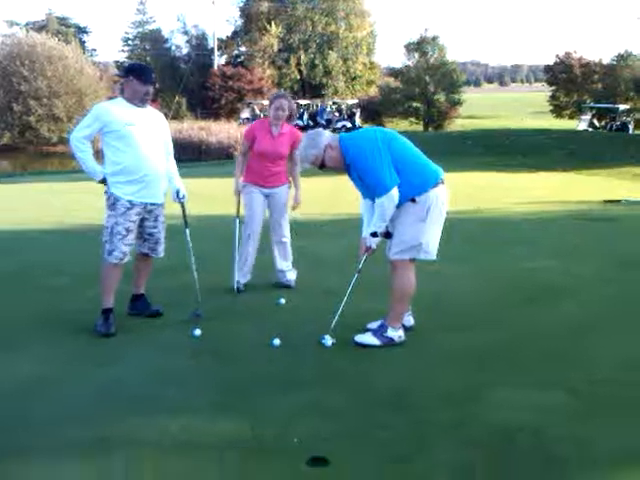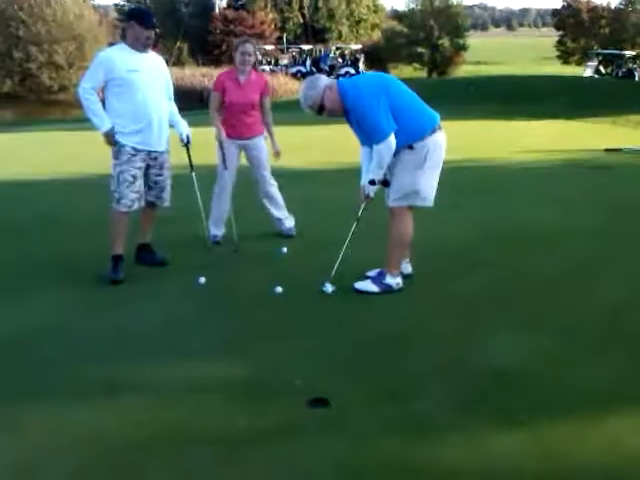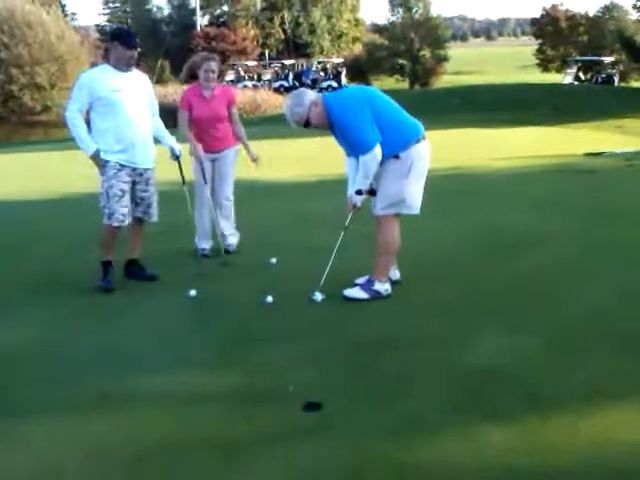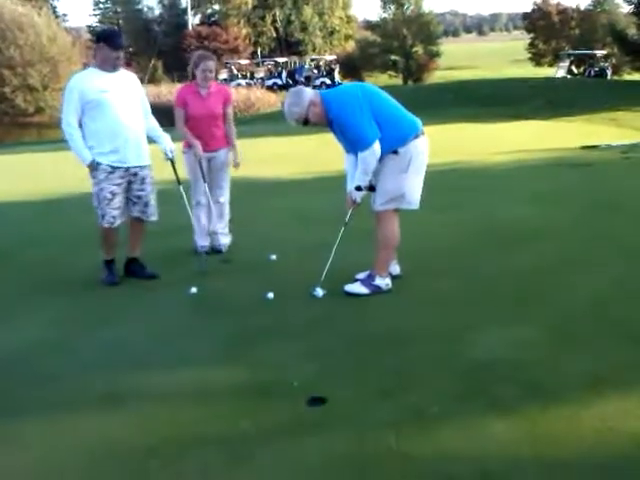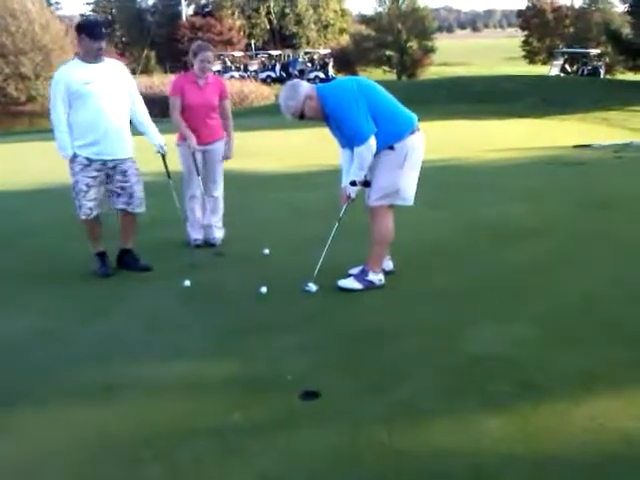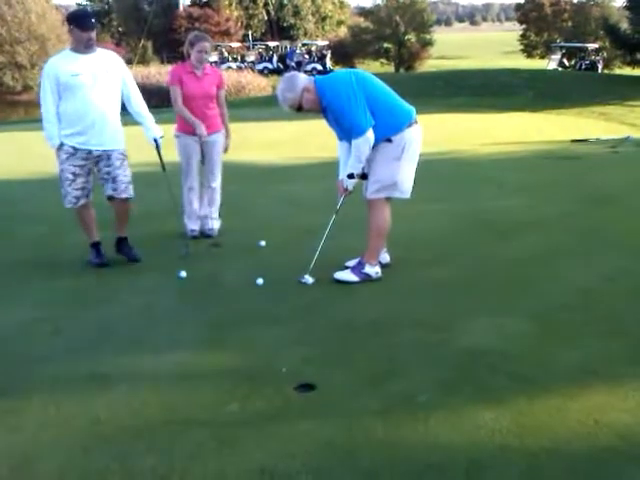
dt=0.3s
person 1, frame 1
left shoulder: (157, 116)
right shoulder: (106, 111)
left elbow: (167, 154)
right elbow: (77, 139)
left wrist: (177, 182)
right wrist: (97, 172)
left hip: (155, 197)
right hip: (124, 197)
left knee: (148, 250)
right knee: (115, 254)
left ankle: (138, 299)
right ankle: (106, 312)
person 1, frame 2
left shoulder: (158, 61)
right shoulder: (109, 58)
left elbow: (168, 100)
right elbow: (86, 91)
left wrist: (181, 125)
right wrist: (105, 126)
left hip: (159, 145)
right hip: (129, 144)
left knee: (154, 199)
right knee: (124, 202)
left ankle: (144, 248)
right ankle: (116, 259)
person 1, frame 3
left shoulder: (142, 79)
right shoulder: (92, 79)
left elbow: (152, 116)
right elbow: (72, 114)
left wrist: (169, 140)
right wrist: (90, 149)
left hip: (144, 161)
right hip: (114, 161)
left knee: (140, 216)
right knee: (115, 217)
left ankle: (133, 263)
right ankle: (106, 266)
person 1, frame 4
left shoulder: (131, 79)
right shoulder: (80, 82)
left elbow: (146, 116)
right elbow: (69, 123)
left wrist: (164, 140)
right wrist: (86, 158)
left hip: (139, 161)
right hip: (106, 164)
left knee: (139, 214)
right knee: (109, 219)
left ankle: (133, 261)
right ankle: (109, 264)
person 1, frame 5
left shoulder: (119, 69)
right shoulder: (65, 75)
left elbow: (136, 107)
right elbow: (59, 117)
left wrist: (154, 136)
right wrist: (68, 152)
left hip: (122, 154)
right hip: (86, 156)
left knee: (133, 205)
right knee: (90, 210)
left ankle: (126, 255)
right ankle: (101, 257)
person 1, frame 6
left shoulder: (112, 59)
right shoulder: (55, 65)
left elbow: (133, 96)
right elbow: (49, 109)
left wrist: (151, 127)
right wrist: (56, 142)
left hip: (111, 144)
right hip: (74, 146)
left knee: (122, 193)
right knee: (79, 200)
left ankle: (122, 240)
right ankle: (95, 246)
person 2, frame 1
left shoulder: (361, 147)
right shoulder: (351, 155)
left elbow: (388, 195)
right elbow: (370, 196)
left wrist: (375, 232)
right wrist: (366, 234)
left hip: (424, 195)
right hip: (411, 197)
left knee: (402, 259)
right knee: (399, 258)
left ankle: (392, 329)
right ankle: (402, 316)
person 2, frame 2
left shoulder: (360, 93)
right shoulder: (351, 101)
left elbow: (385, 142)
right elbow: (368, 142)
left wrist: (373, 180)
right wrist: (365, 181)
left hip: (422, 142)
right hip: (410, 144)
left knee: (400, 207)
right knee: (398, 205)
left ankle: (391, 276)
right ankle: (401, 263)
person 2, frame 3
left shoulder: (344, 106)
right shoulder: (335, 113)
left elbow: (371, 152)
right elbow: (354, 153)
left wrist: (359, 190)
right wrist: (352, 192)
left hip: (406, 151)
right hip: (394, 153)
left knee: (386, 215)
right knee: (384, 214)
left ankle: (380, 283)
right ankle: (389, 270)
person 2, frame 4
left shoulder: (344, 103)
right shoulder: (334, 109)
left elbow: (370, 149)
right elbow: (353, 149)
left wrist: (359, 187)
right wrist: (351, 188)
left hip: (405, 146)
right hip: (393, 148)
left knee: (386, 210)
right knee: (383, 208)
left ankle: (380, 277)
right ankle: (389, 265)
person 2, frame 5
left shoulder: (339, 98)
right shoulder: (329, 104)
left elbow: (366, 144)
right elbow: (348, 145)
left wrist: (354, 182)
right wrist: (346, 183)
left hip: (400, 142)
right hip: (388, 145)
left knee: (380, 205)
right knee: (378, 204)
left ankle: (373, 273)
right ankle: (382, 260)
person 2, frame 6
left shoulder: (338, 90)
right shoulder: (327, 96)
left elbow: (364, 136)
right elbow: (345, 137)
left wrist: (351, 175)
right wrist: (343, 176)
left hip: (398, 135)
right hip: (386, 137)
left knee: (377, 198)
right knee: (375, 196)
left ankle: (370, 265)
right ankle: (378, 253)
person 3, frame 1
left shoulder: (294, 134)
right shoulder: (254, 129)
left elbow: (294, 165)
right elbow: (241, 155)
left wrist: (297, 192)
right wrist: (238, 179)
left hip: (279, 188)
right hip: (253, 187)
left knee: (281, 232)
right knee: (250, 231)
left ankle: (285, 273)
right ankle: (241, 277)
person 3, frame 2
left shoulder: (261, 80)
right shoulder: (222, 79)
left elbow: (265, 112)
right elbow: (213, 108)
left wrist: (274, 141)
right wrist: (219, 129)
left hip: (255, 137)
right hip: (229, 138)
left knee: (266, 180)
right knee: (224, 183)
left ankle: (285, 222)
right ankle: (216, 229)
person 3, frame 3
left shoulder: (227, 93)
right shoulder: (188, 95)
left elbow: (236, 123)
right elbow: (183, 125)
left wrist: (248, 148)
right wrist: (194, 144)
left hip: (226, 150)
right hip: (202, 152)
left knee: (224, 195)
right knee: (203, 196)
left ankle: (229, 238)
right ankle: (203, 242)
person 3, frame 4
left shoulder: (224, 92)
right shoulder: (184, 93)
left elbow: (229, 124)
right elbow: (180, 124)
left wrist: (234, 151)
right wrist: (193, 143)
left hip: (220, 150)
right hip: (195, 151)
left knee: (220, 195)
right knee: (199, 196)
left ankle: (220, 237)
right ankle: (201, 240)
person 3, frame 5
left shoulder: (219, 83)
right shoulder: (180, 81)
left elbow: (227, 116)
right elbow: (174, 114)
left wrist: (230, 143)
right wrist: (188, 135)
left hip: (215, 143)
right hip: (189, 143)
left knee: (214, 188)
right knee: (193, 189)
left ankle: (214, 231)
right ankle: (195, 233)
person 3, frame 6
left shoulder: (216, 74)
right shoulder: (177, 72)
left elbow: (221, 106)
right elbow: (177, 105)
left wrist: (228, 134)
right wrist: (197, 124)
left hip: (214, 133)
right hip: (188, 134)
left knee: (213, 179)
right knee: (191, 180)
left ankle: (210, 222)
right ankle: (192, 224)
